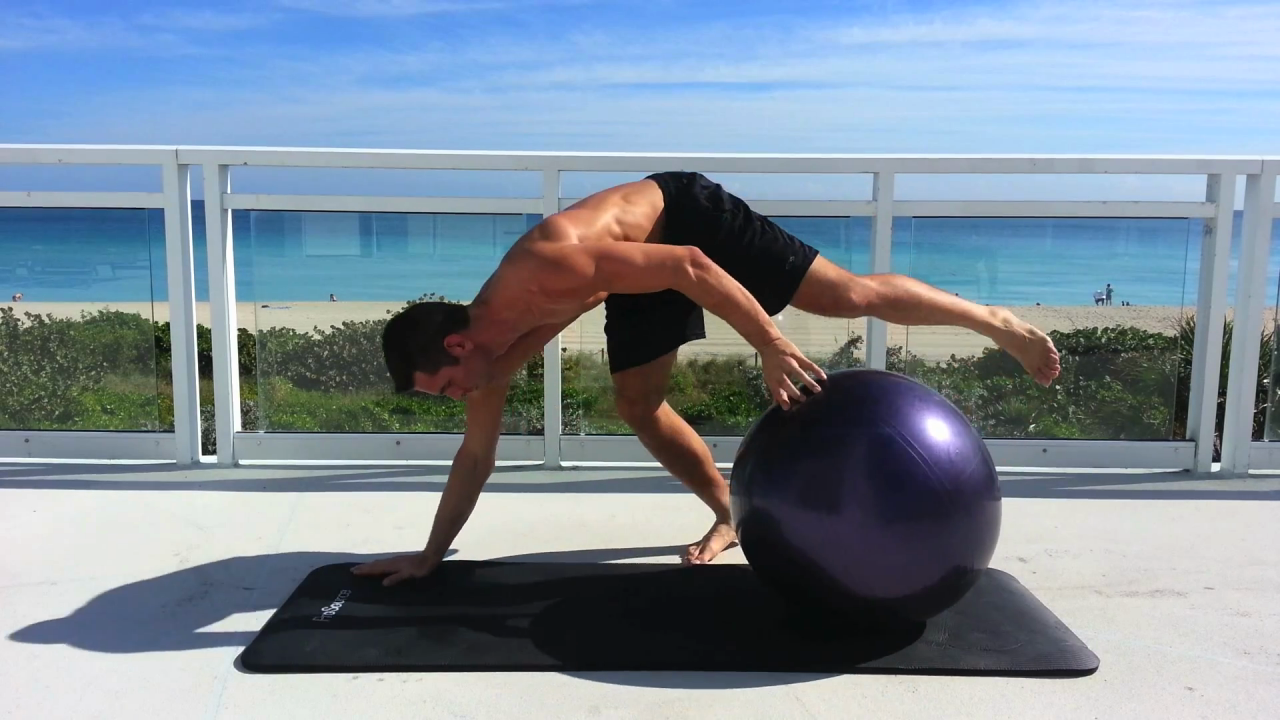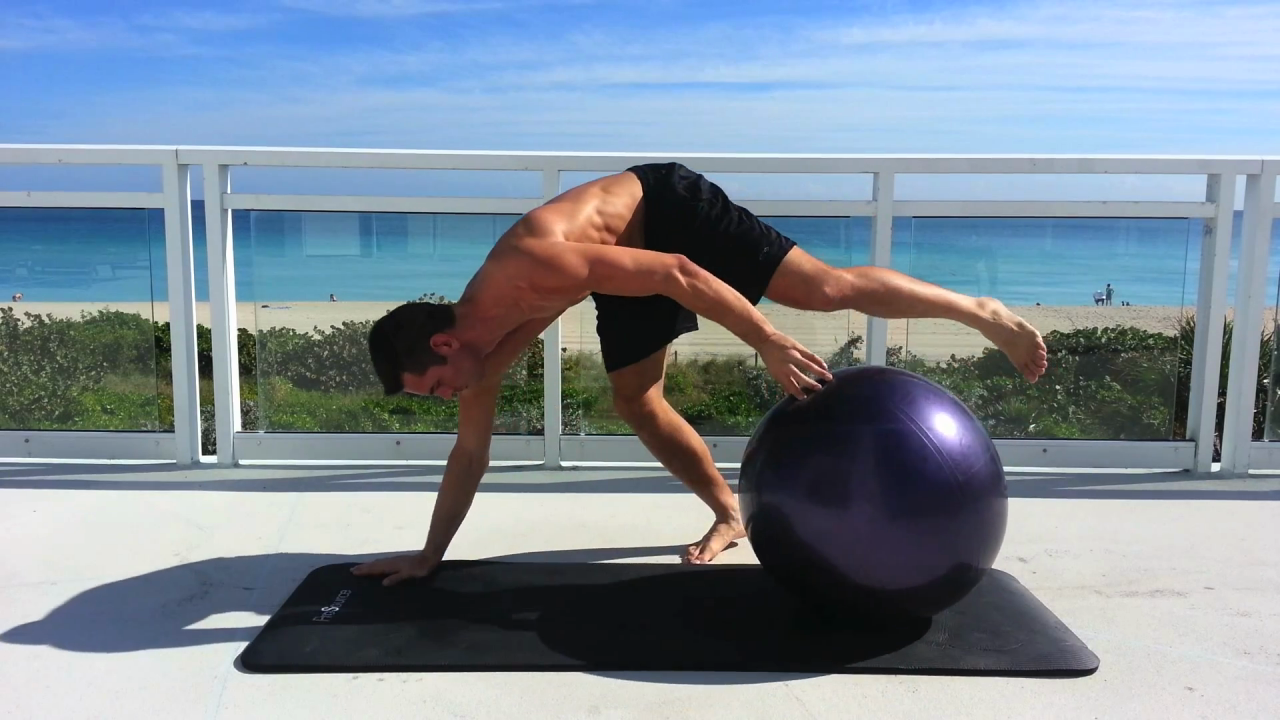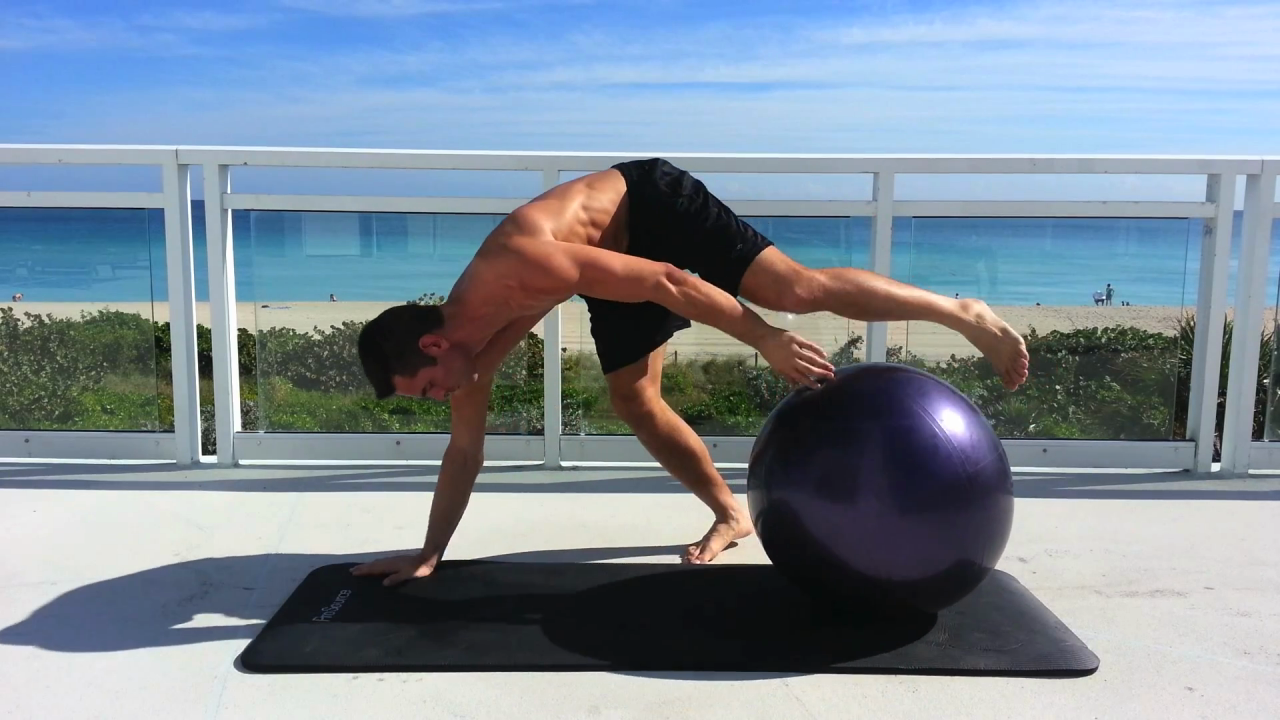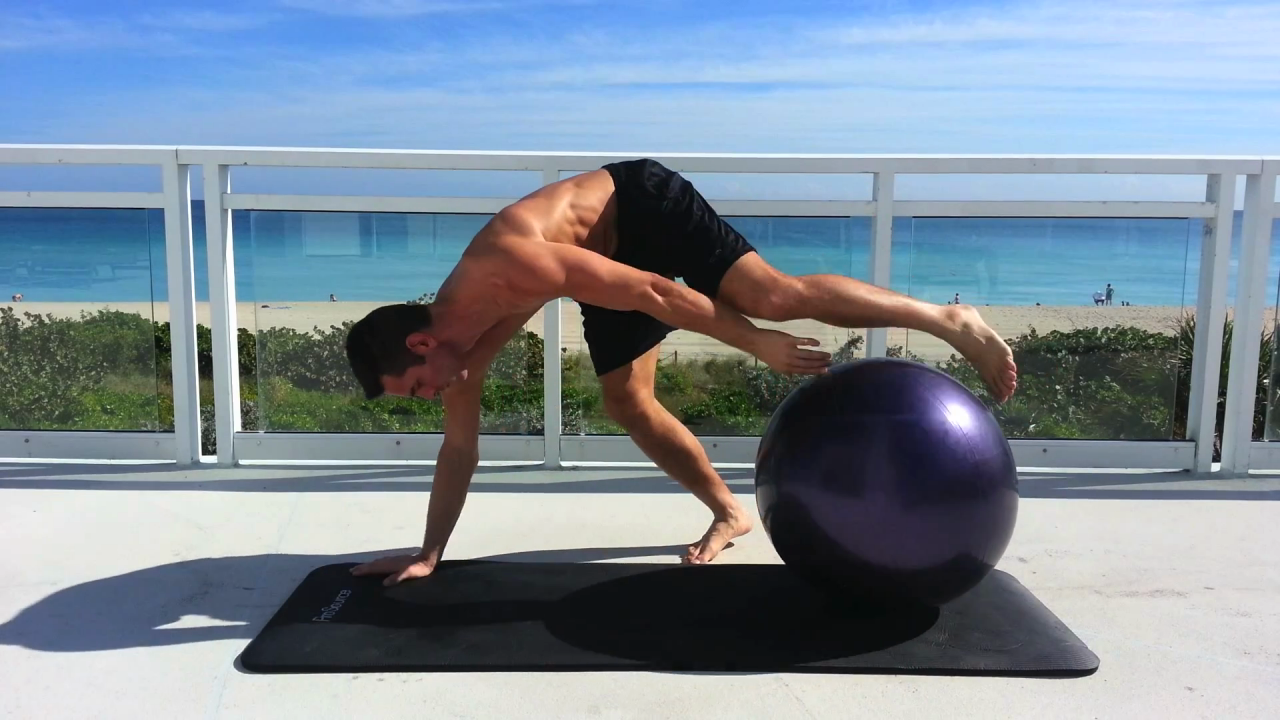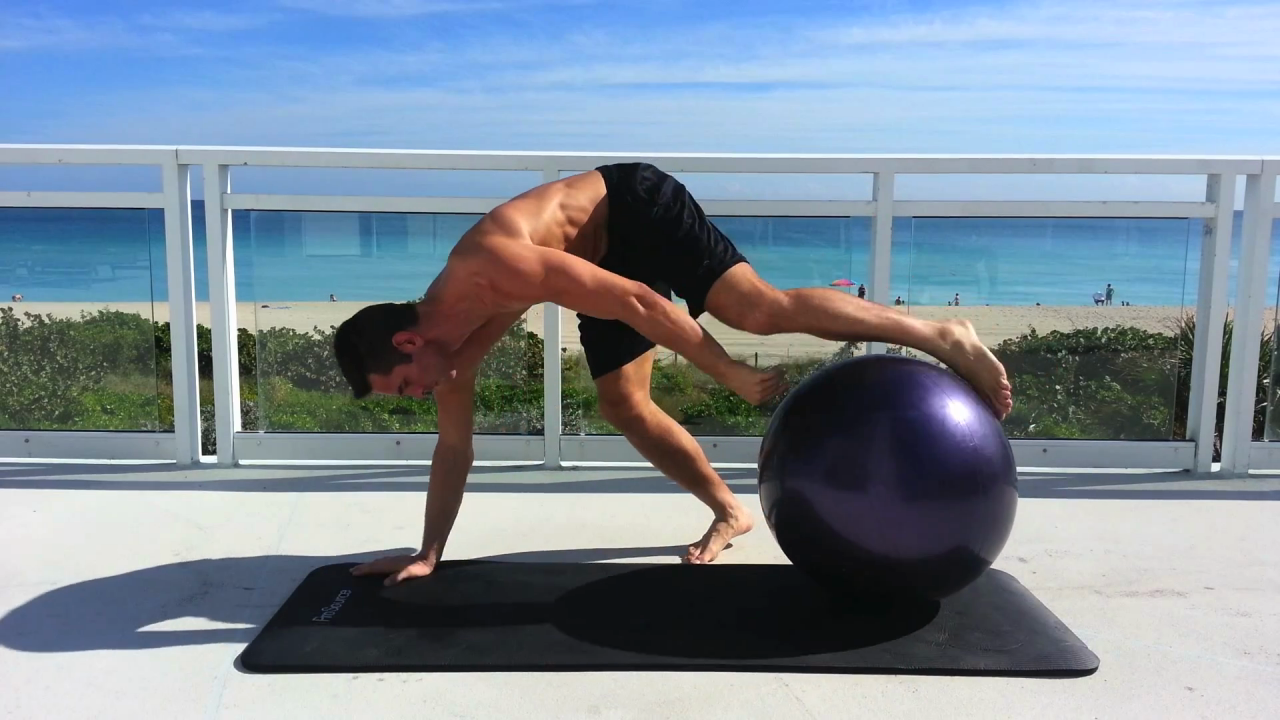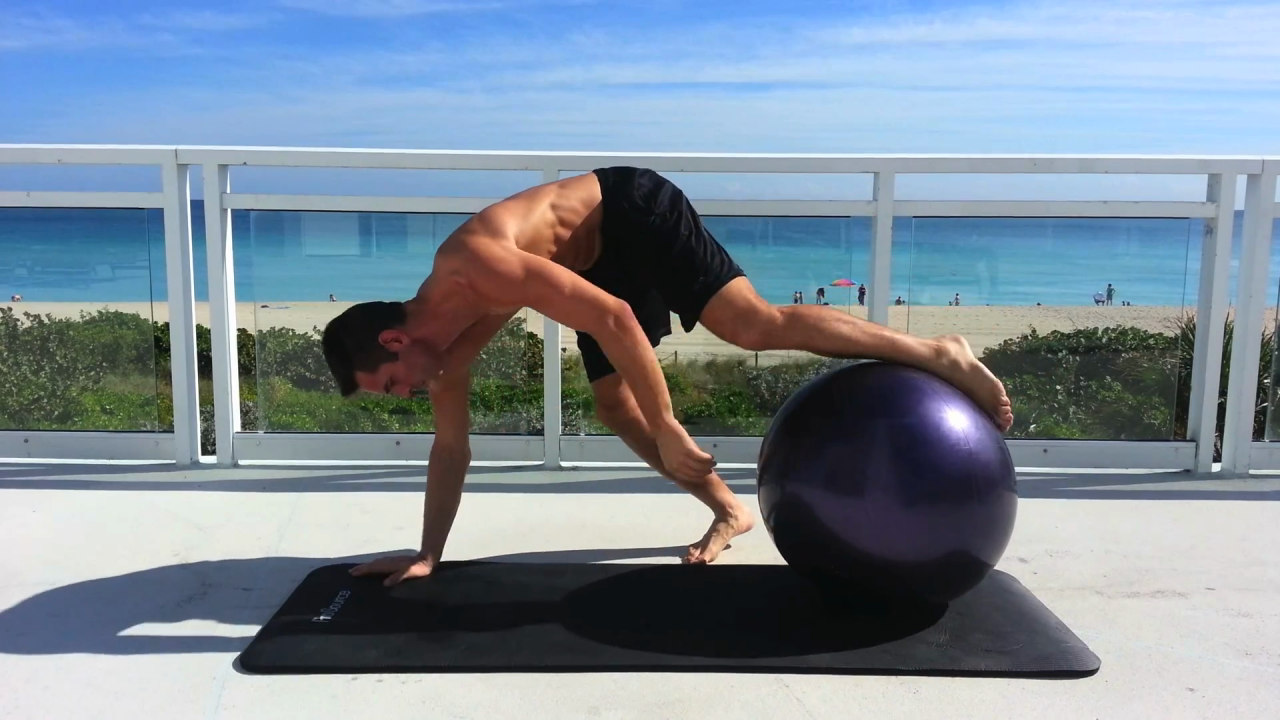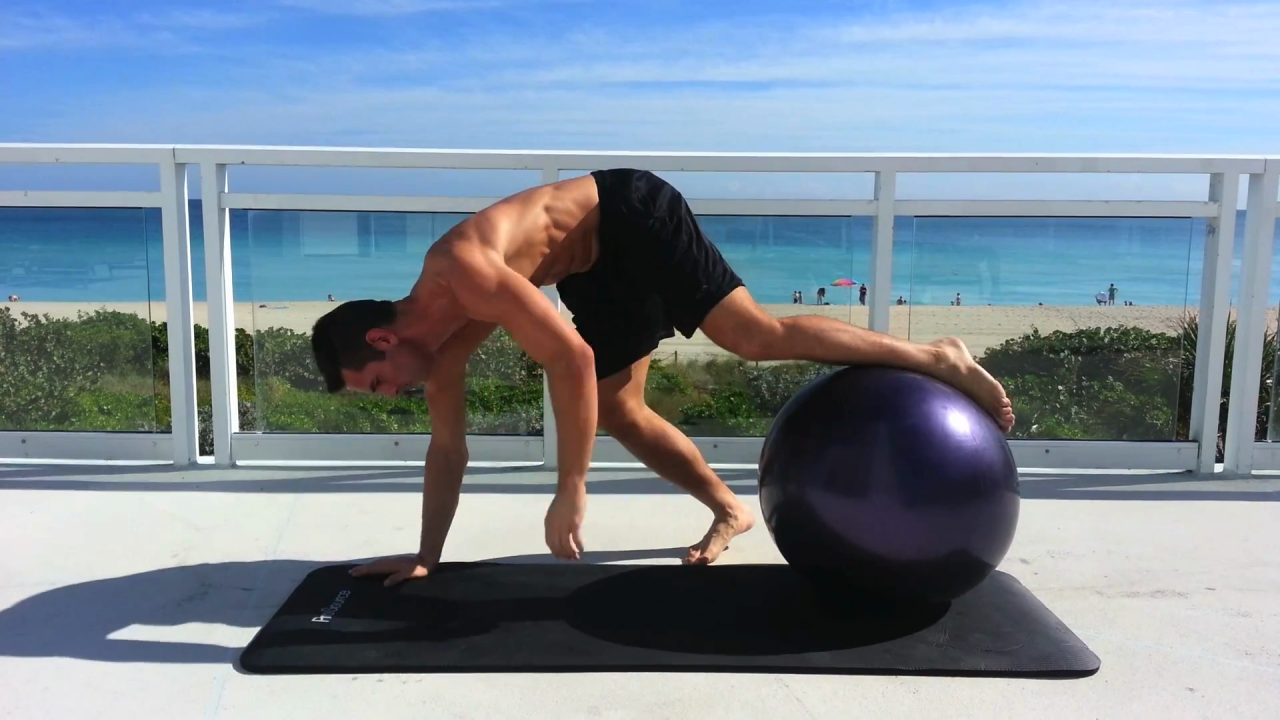
dt=0.1s
person 1, frame 1
left shoulder: (540, 276)
right shoulder: (493, 345)
left elbow: (690, 267)
right elbow: (475, 456)
left wrist: (774, 347)
right wrist: (429, 555)
left hip: (686, 211)
right hip: (639, 263)
left knee: (847, 295)
right knee: (637, 406)
left ankle: (1001, 324)
right ankle: (729, 514)
person 1, frame 2
left shoulder: (530, 271)
right shoulder: (481, 343)
left elbow: (681, 276)
right elbow: (469, 451)
left wrist: (770, 346)
right wrist: (430, 552)
left hip: (665, 204)
right hip: (631, 251)
left knee: (817, 286)
right knee: (635, 404)
left ankle: (984, 312)
right ankle: (729, 513)
person 1, frame 3
left shoulder: (519, 271)
right shoulder: (471, 342)
left elbow: (669, 284)
right elbow: (464, 451)
left wrist: (769, 341)
right wrist: (428, 552)
left hip: (650, 201)
right hip: (619, 247)
left knee: (794, 288)
right knee: (633, 403)
left ankle: (966, 315)
right ankle: (729, 513)
person 1, frame 4
left shoulder: (508, 268)
right shoulder: (459, 338)
left elbow: (661, 297)
right elbow: (458, 447)
left wrist: (769, 347)
right wrist: (429, 553)
left hip: (641, 201)
right hip: (613, 248)
left knee: (772, 296)
right knee: (627, 402)
left ankle: (950, 324)
right ankle: (729, 510)
person 1, frame 5
left shoulder: (491, 270)
right shoulder: (448, 337)
left elbow: (640, 304)
right elbow: (453, 447)
left wrist: (732, 373)
right wrist: (428, 553)
left hip: (635, 204)
right hip: (604, 253)
left knee: (760, 309)
right knee: (622, 405)
left ankle: (942, 338)
right ankle: (729, 511)
person 1, frame 6
left shoulder: (475, 269)
right shoulder: (445, 337)
left elbow: (614, 321)
right elbow: (449, 445)
left wrist: (668, 437)
right wrist: (429, 553)
left hip: (631, 210)
right hip: (601, 257)
left knee: (753, 324)
right knee: (617, 409)
left ankle: (939, 357)
right ankle: (730, 511)
person 1, frame 7
left shoulder: (460, 276)
right shoulder: (437, 339)
left elbow: (572, 356)
right elbow: (447, 446)
left wrist: (570, 492)
right wrist: (427, 554)
left hip: (630, 213)
right hip: (595, 264)
left knee: (754, 336)
right knee: (617, 413)
left ankle: (937, 360)
right ankle: (729, 511)
